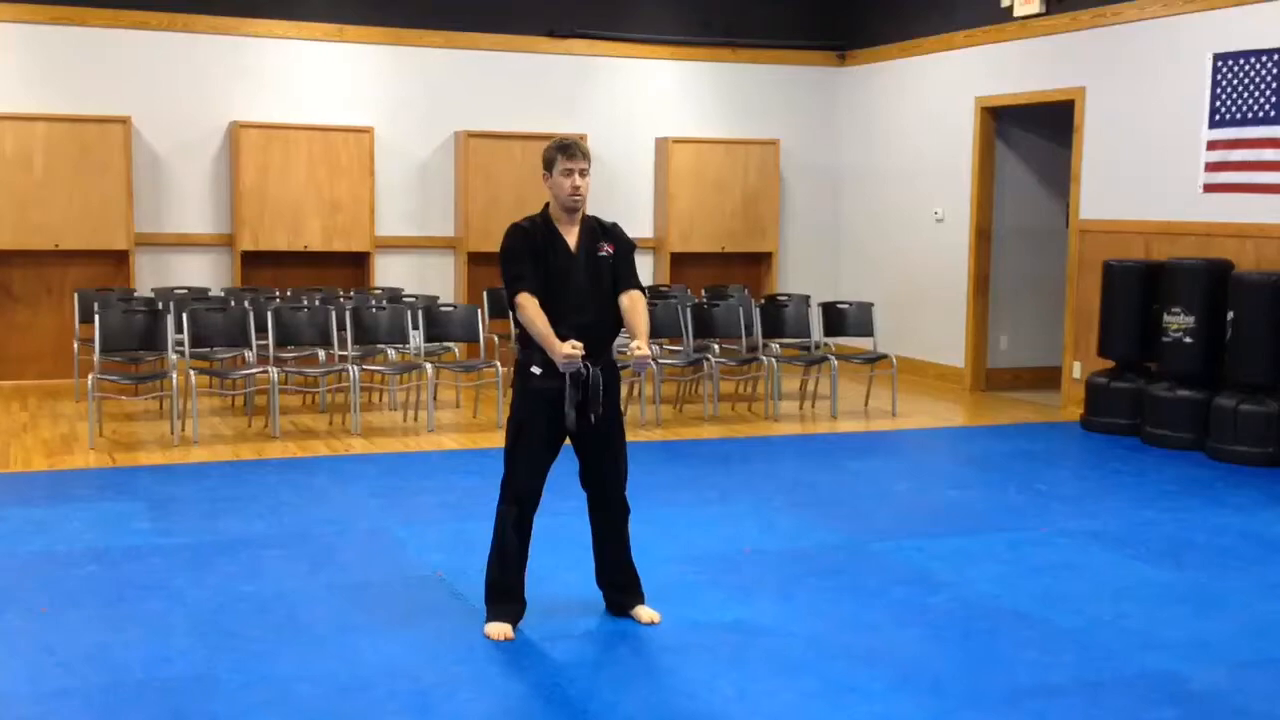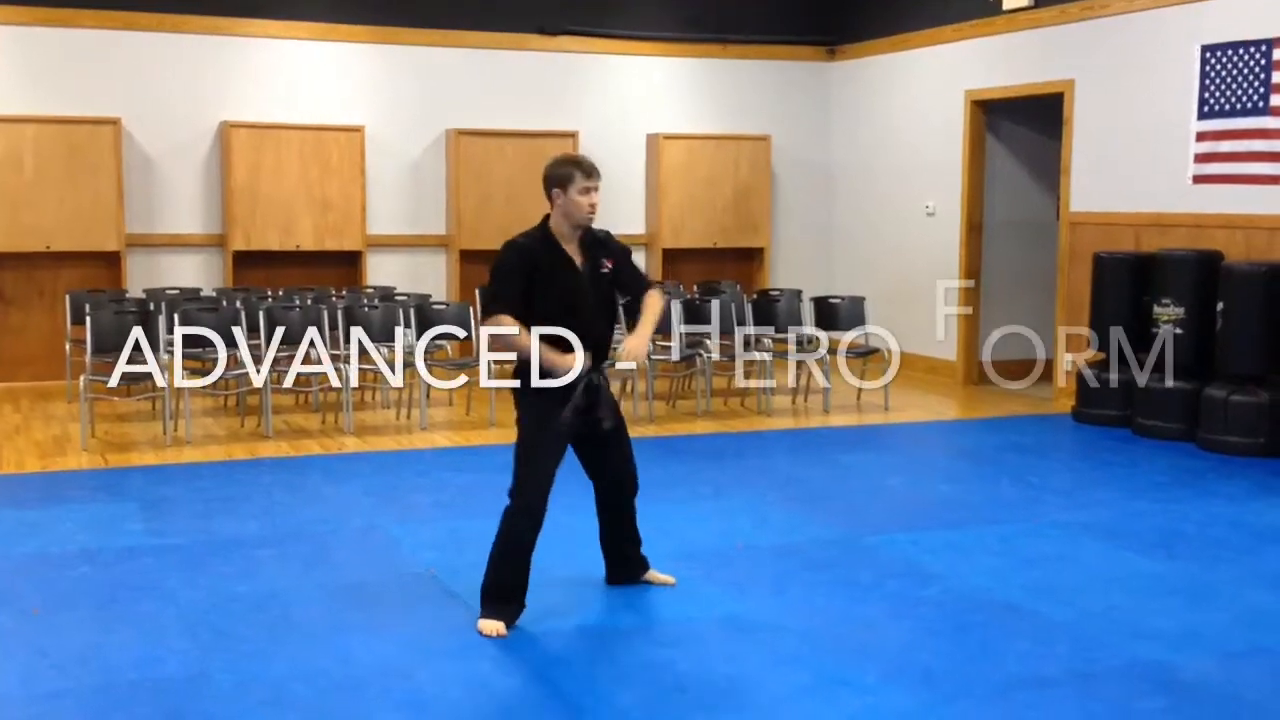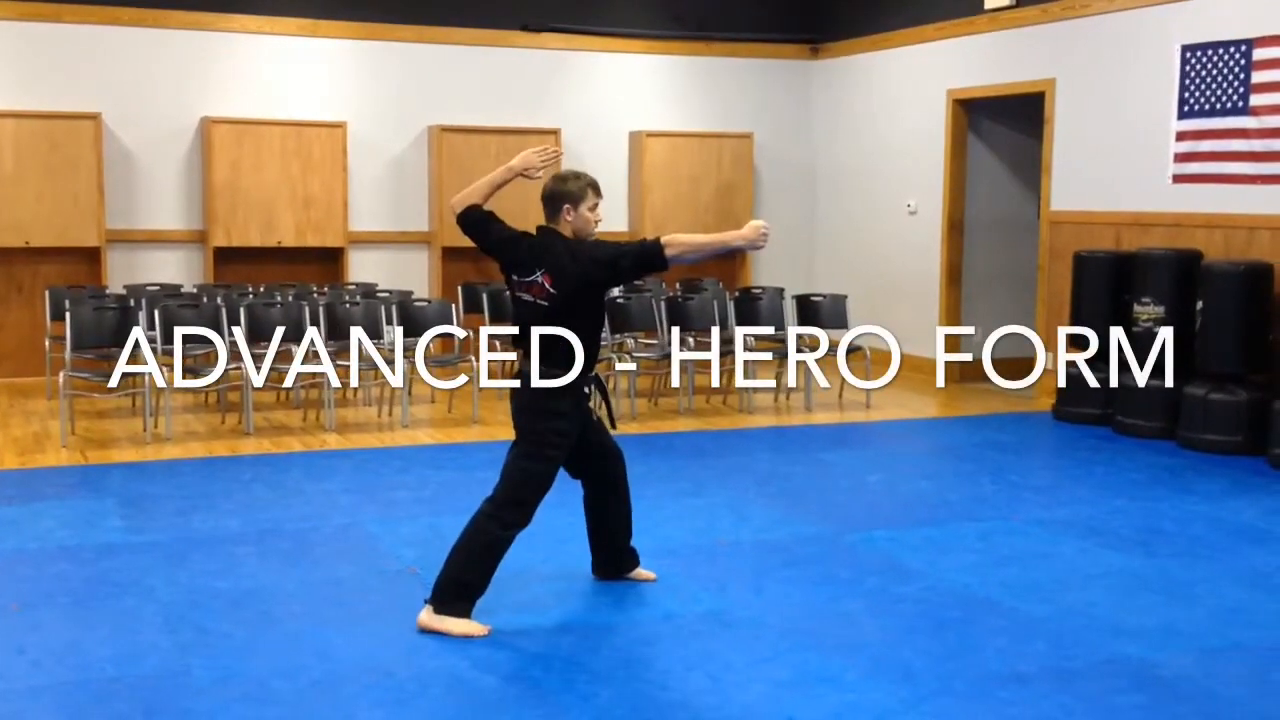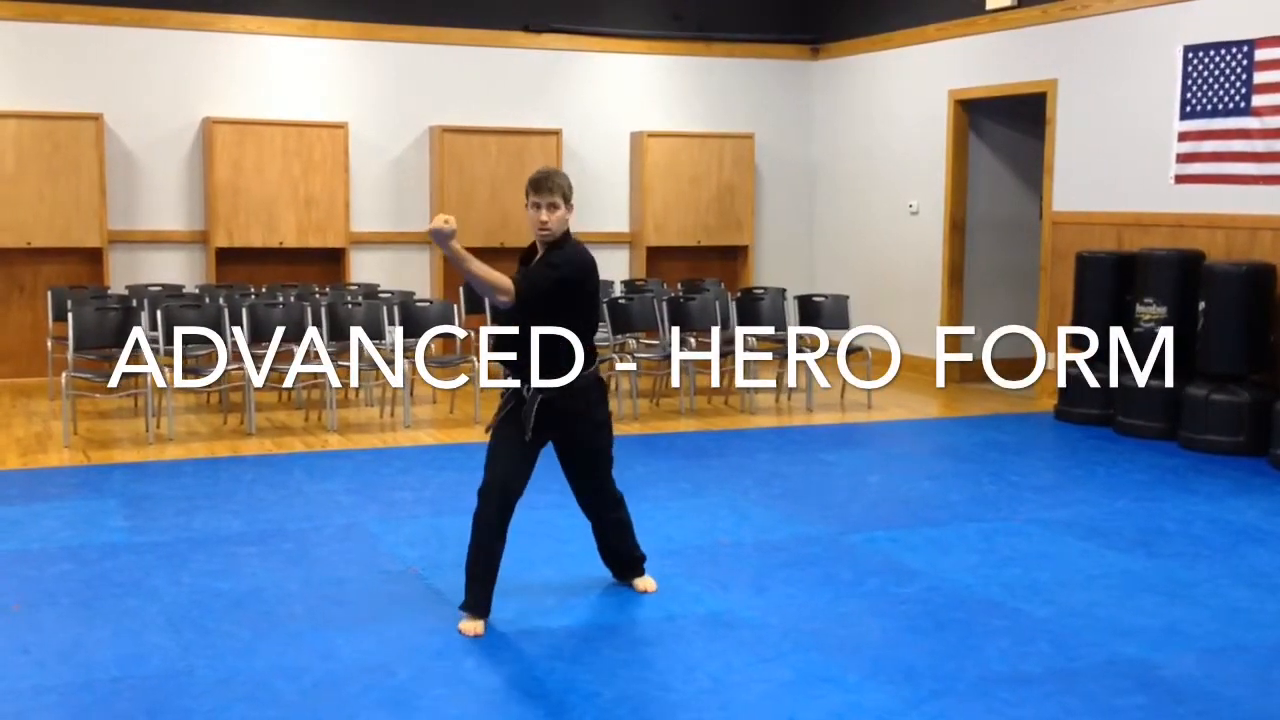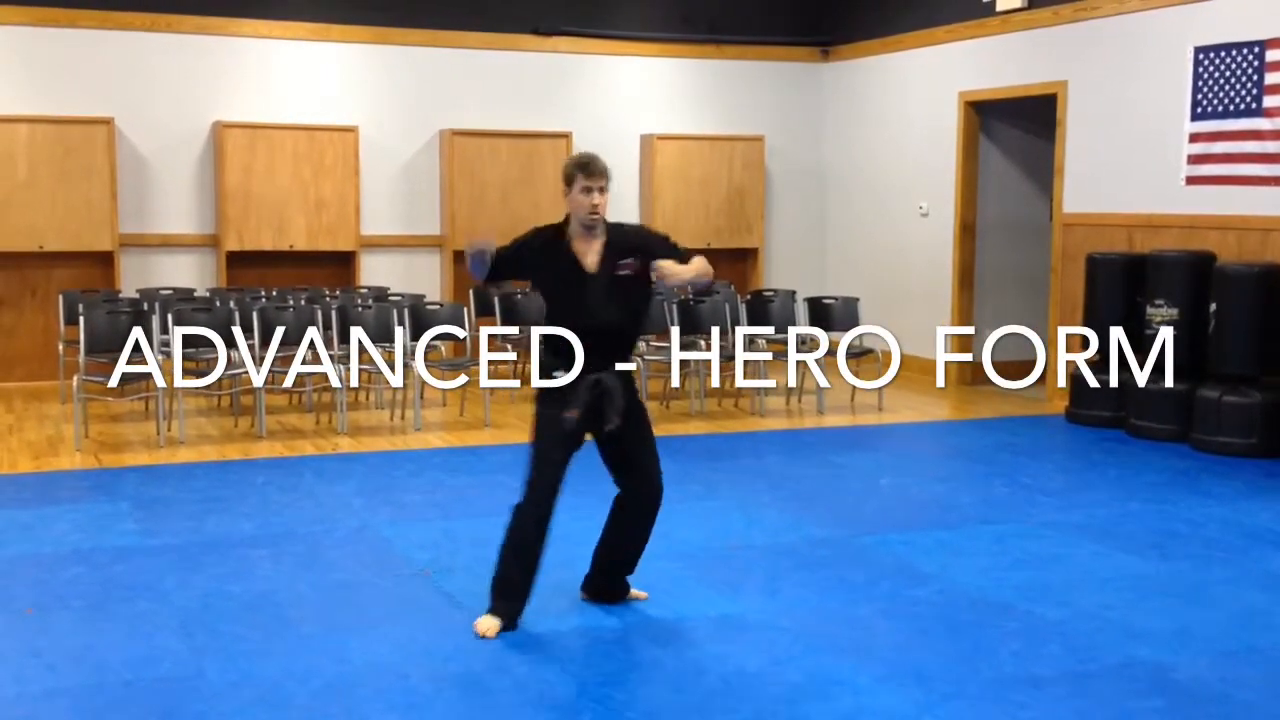
dt=1s
person 1, frame 1
left shoulder: (611, 237)
right shoulder: (523, 236)
left elbow: (630, 293)
right elbow: (525, 301)
left wrist: (640, 339)
right wrist: (555, 348)
left hip: (600, 379)
right hip: (541, 380)
left knee: (609, 491)
right knee: (519, 494)
left ankle: (623, 595)
right ankle: (503, 606)
person 1, frame 2
left shoulder: (606, 247)
right shoulder: (523, 252)
left elbow: (648, 292)
right elbow: (496, 321)
left wrist: (640, 336)
right wrist: (550, 358)
left hip: (593, 386)
right hip: (543, 389)
left knee: (620, 479)
right knee: (530, 496)
left ankle: (627, 567)
right ankle: (499, 604)
person 1, frame 3
left shoulder: (519, 249)
right shoulder: (586, 260)
left elbow: (463, 207)
right elbow: (666, 250)
left wrist: (513, 168)
right wrist: (738, 239)
left hip: (552, 390)
right hip: (552, 397)
left knee: (606, 467)
right knee: (512, 502)
left ankle: (615, 562)
right ankle: (444, 607)
person 1, frame 4
left shoulder: (573, 262)
right shoulder: (537, 254)
left elbow: (507, 294)
left wrist: (449, 247)
left hip: (575, 396)
right hip: (525, 394)
left knee: (597, 491)
right knee: (495, 496)
left ankle: (629, 567)
right ankle: (476, 606)
person 1, frame 5
left shoulder: (636, 240)
right shoulder: (543, 243)
left elbow: (702, 271)
right elbow: (485, 273)
left wrist: (681, 269)
right wrist: (480, 253)
left hip: (617, 386)
right hip: (563, 386)
left knee: (644, 489)
right knee: (539, 496)
left ankle: (605, 584)
right ankle: (503, 606)
